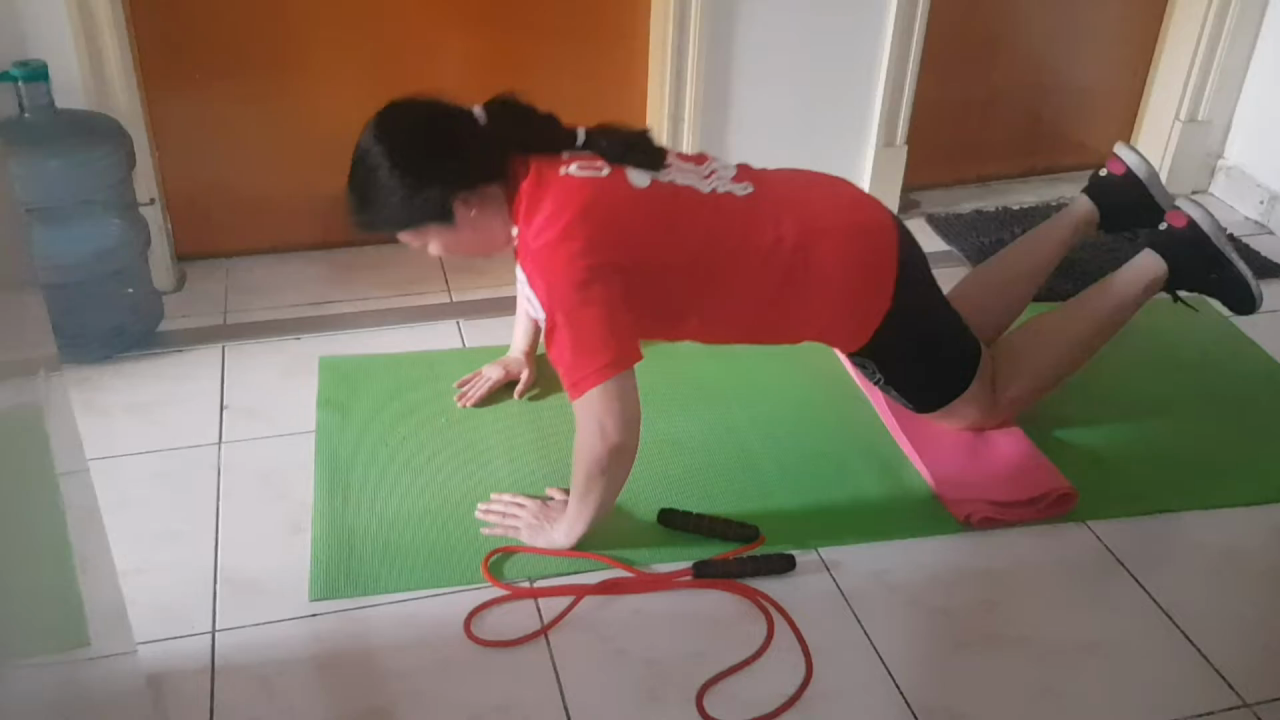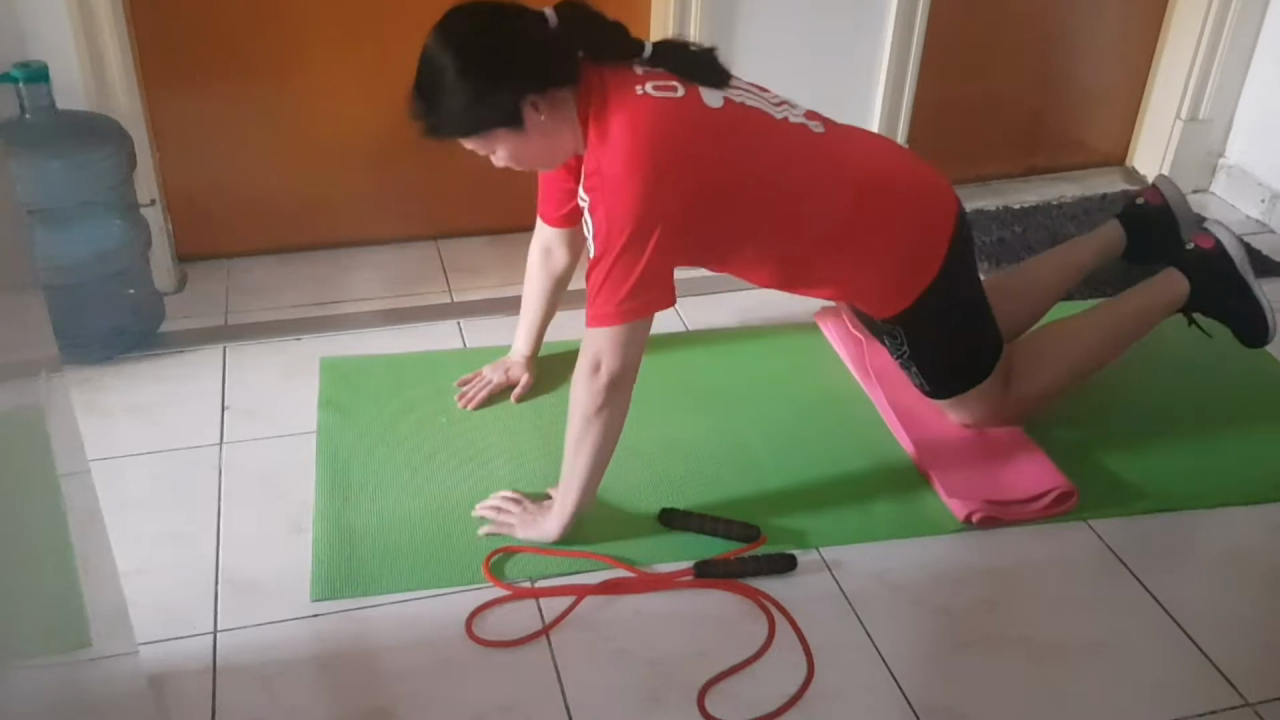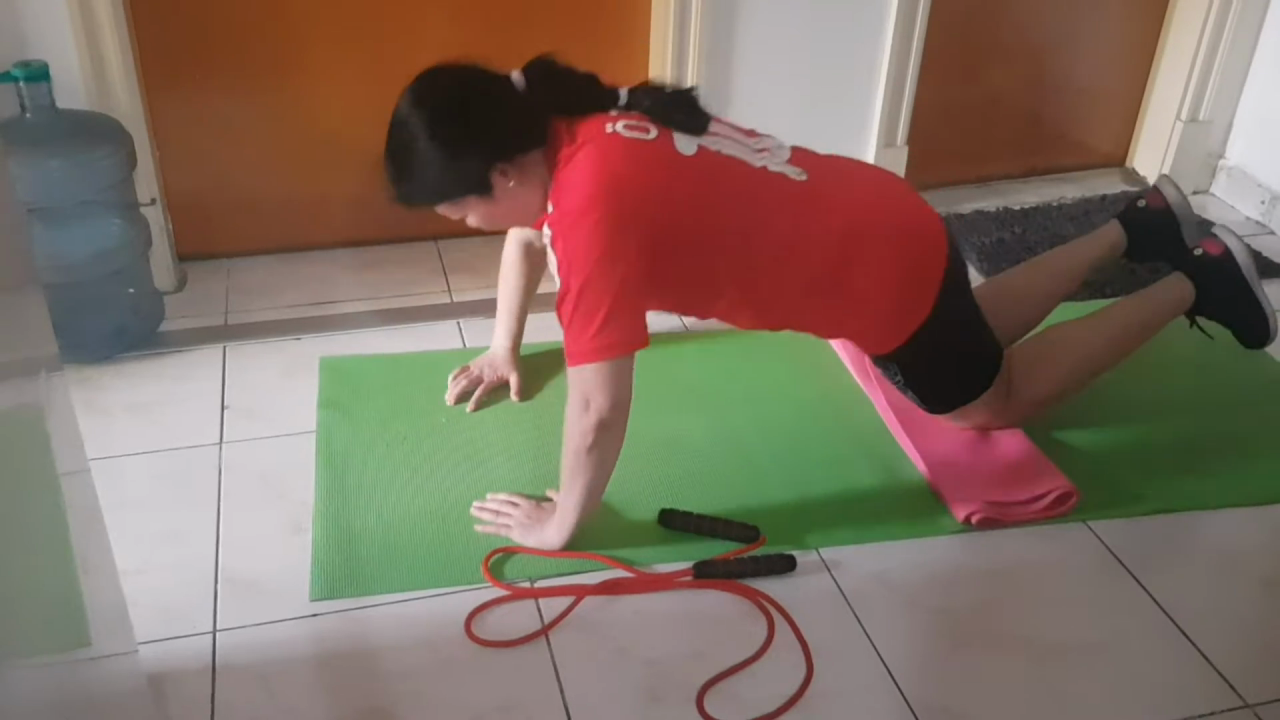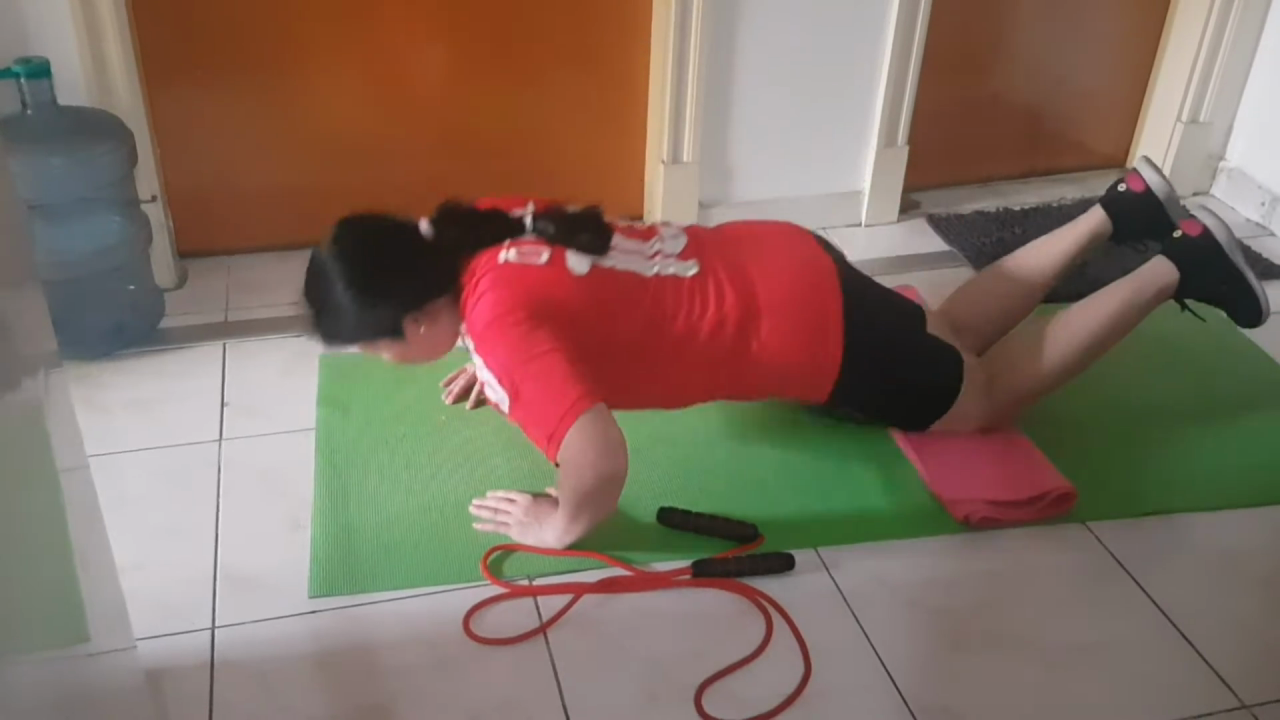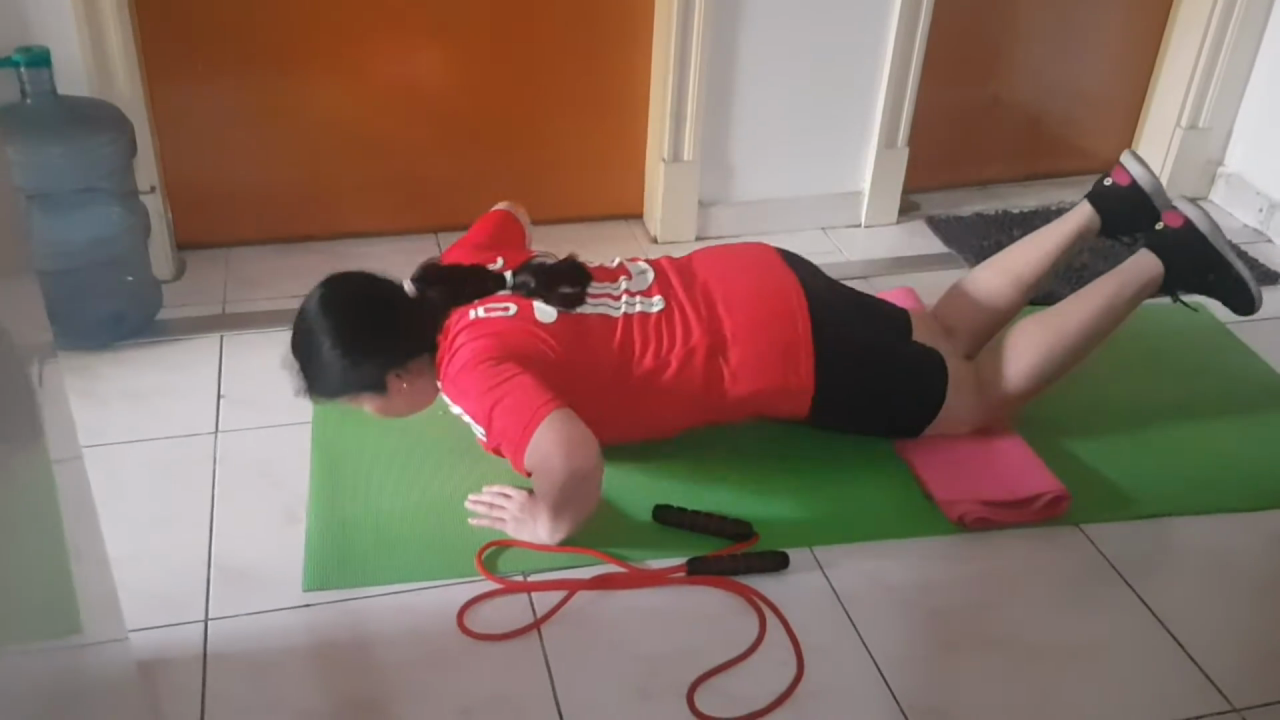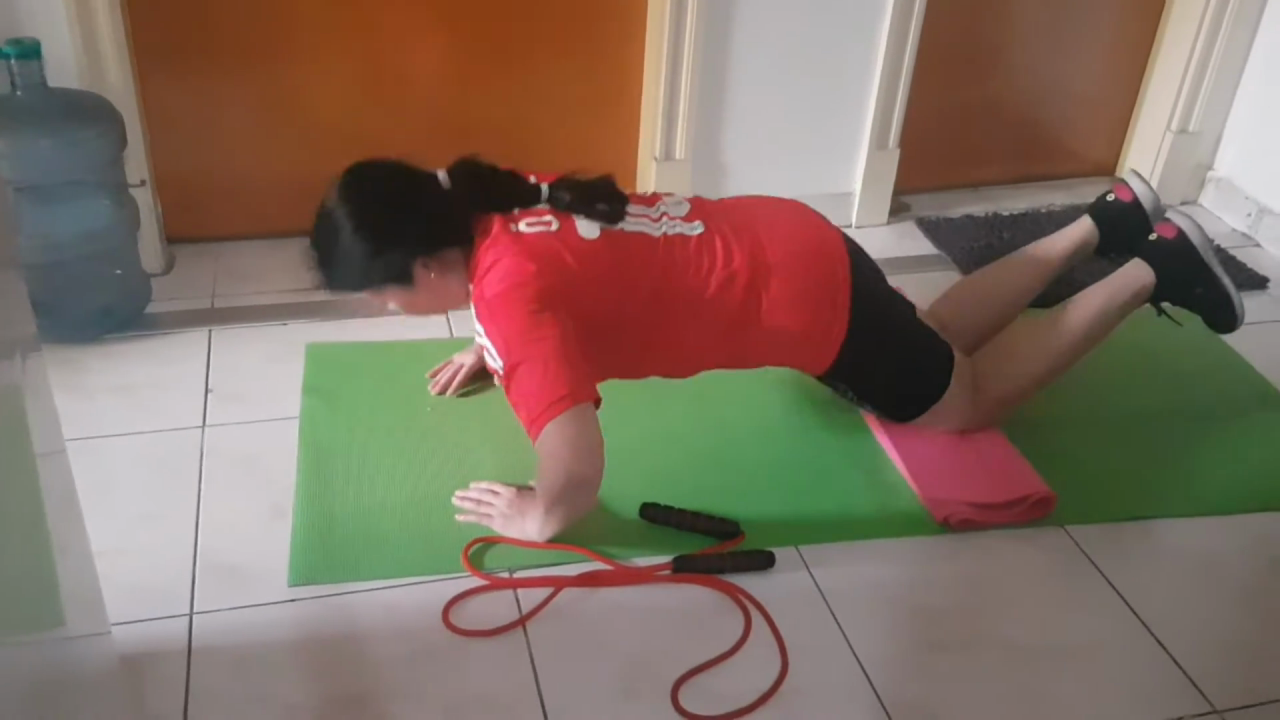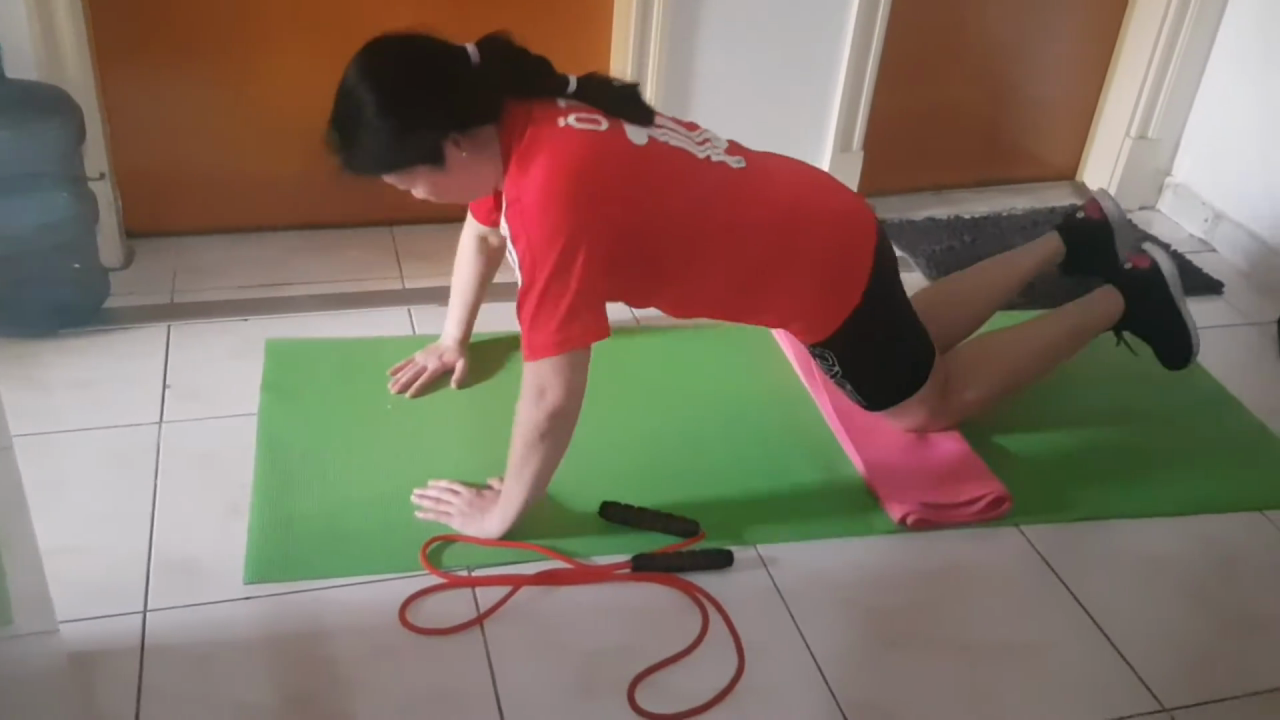
dt=0.4s
person 1, frame 1
left shoulder: (564, 240)
right shoulder: (523, 166)
left elbow: (611, 432)
left wrist: (569, 526)
right wrist: (518, 357)
left hip: (847, 272)
right hip: (822, 222)
left knee: (989, 397)
right knee: (959, 334)
left ankle: (1163, 259)
right ankle: (1103, 198)
person 1, frame 2
left shoulder: (633, 155)
right shoulder: (583, 96)
left elbow: (608, 369)
right elbow: (555, 240)
left wrist: (558, 515)
right wrist: (520, 357)
left hip: (901, 237)
right hip: (869, 205)
left knee: (994, 397)
right knee: (978, 334)
left ankle: (1188, 278)
right ankle: (1133, 228)
person 1, frame 3
left shoulder: (592, 204)
right shoulder: (556, 130)
left elbow: (600, 409)
right elbow: (534, 229)
left wrist: (560, 523)
right wrist: (504, 349)
left hip: (888, 269)
right hip: (864, 216)
left knee: (998, 397)
right knee: (977, 335)
left ankle: (1189, 282)
right ankle: (1136, 226)
person 1, frame 4
left shoulder: (496, 324)
right shoulder: (472, 244)
left elbow: (602, 464)
left wrist: (558, 524)
left hip: (801, 331)
right hip: (775, 266)
left knee: (988, 392)
right knee: (957, 335)
left ankle: (1174, 269)
right ankle: (1120, 210)
person 1, frame 5
left shoulder: (470, 368)
right shoulder: (452, 289)
left elbow: (575, 462)
right elbow: (508, 215)
left wrist: (547, 520)
left hip: (775, 345)
right hip: (752, 284)
left knee: (980, 395)
right knee: (949, 336)
left ankle: (1160, 258)
right ankle: (1108, 205)
person 1, frame 6
left shoulder: (511, 289)
right shoulder: (482, 208)
left elbow: (577, 466)
left wrist: (536, 518)
right wrist: (489, 350)
left hip: (806, 296)
right hip: (780, 242)
left knee: (970, 397)
right knee: (939, 339)
left ankle: (1150, 268)
right ankle: (1106, 223)
person 1, frame 7
left shoulder: (554, 187)
right shoulder: (510, 118)
left elbow: (553, 398)
right elbow: (483, 234)
left wrist: (504, 511)
right wrist: (451, 341)
left hip: (825, 262)
right hip: (800, 219)
left knee: (933, 401)
right knee: (910, 345)
left ankle: (1117, 298)
right ankle: (1072, 240)
